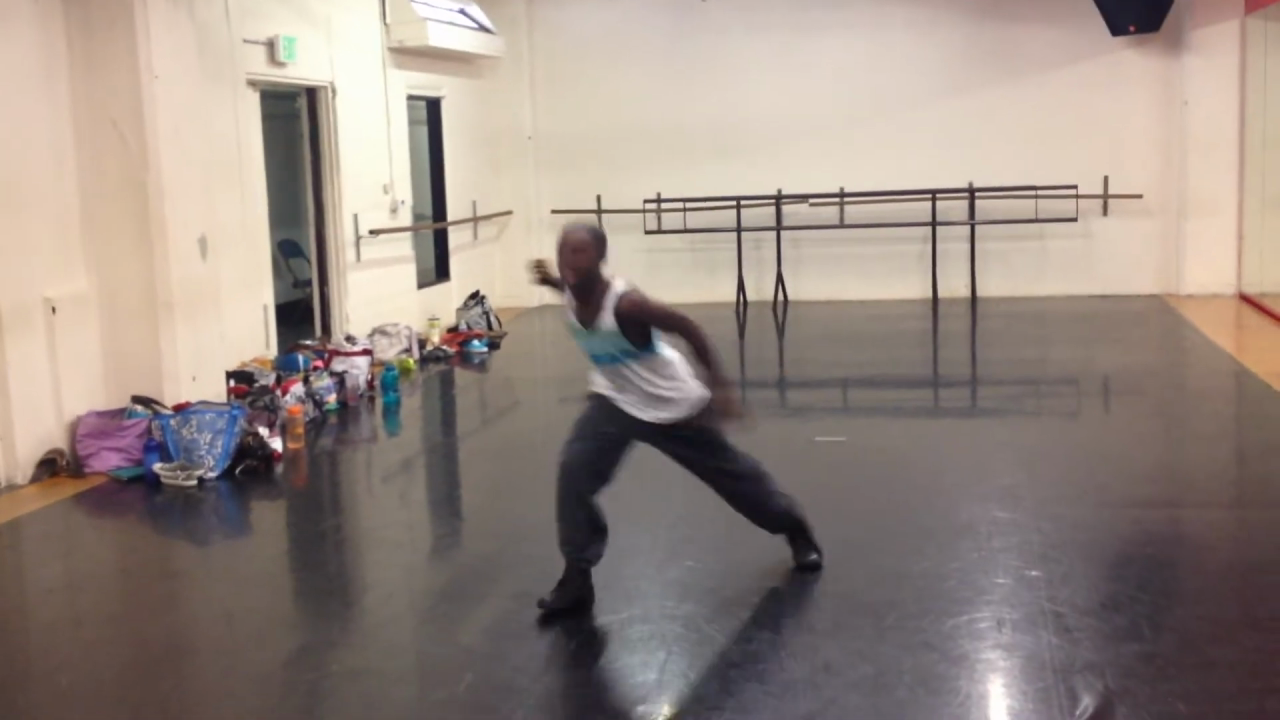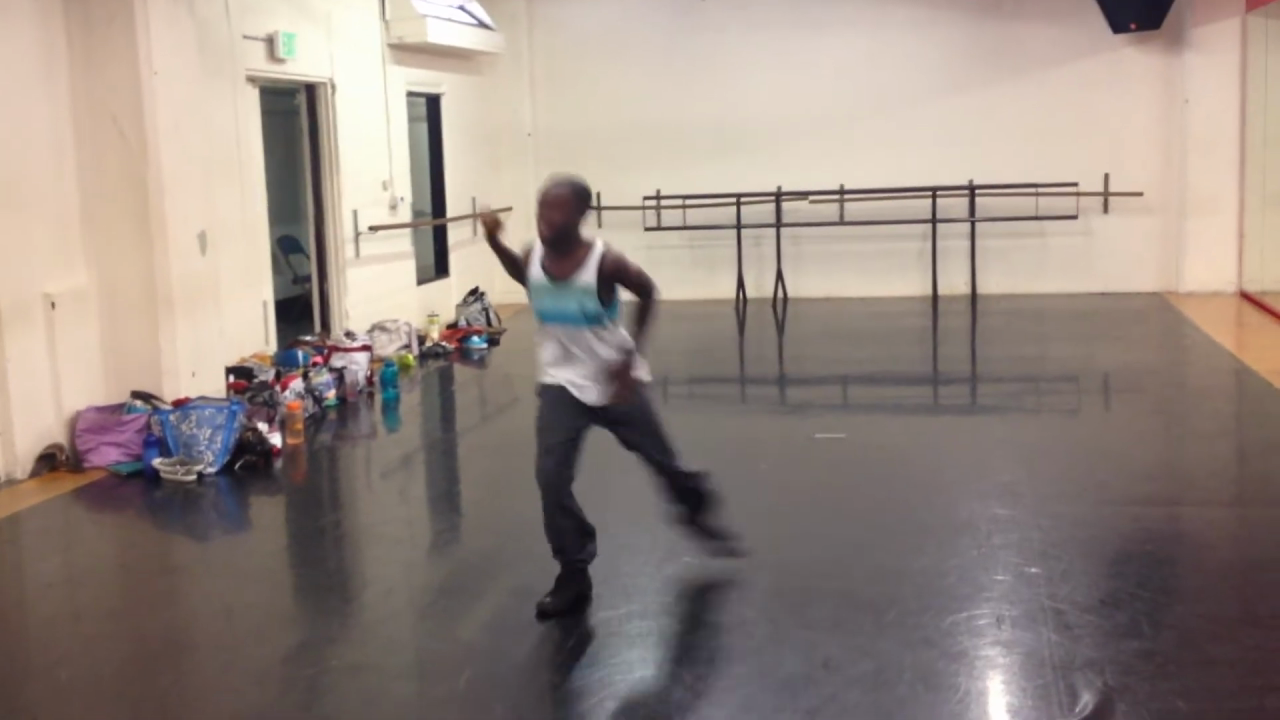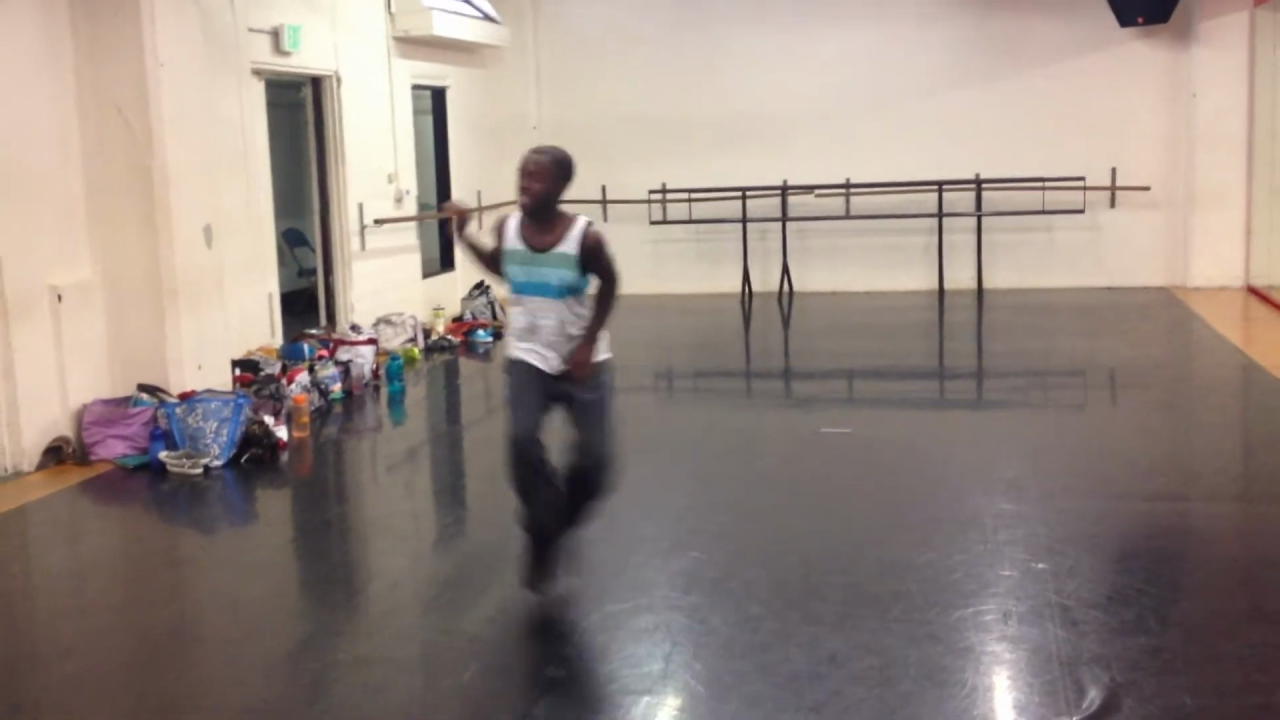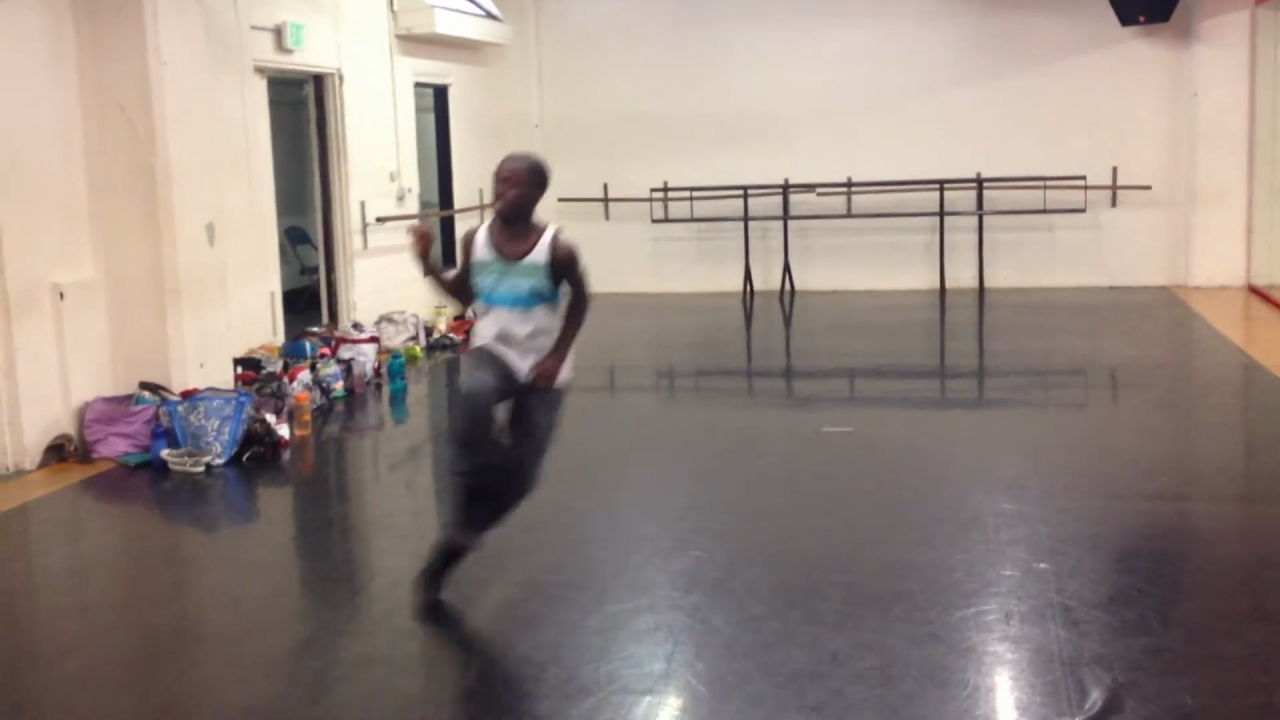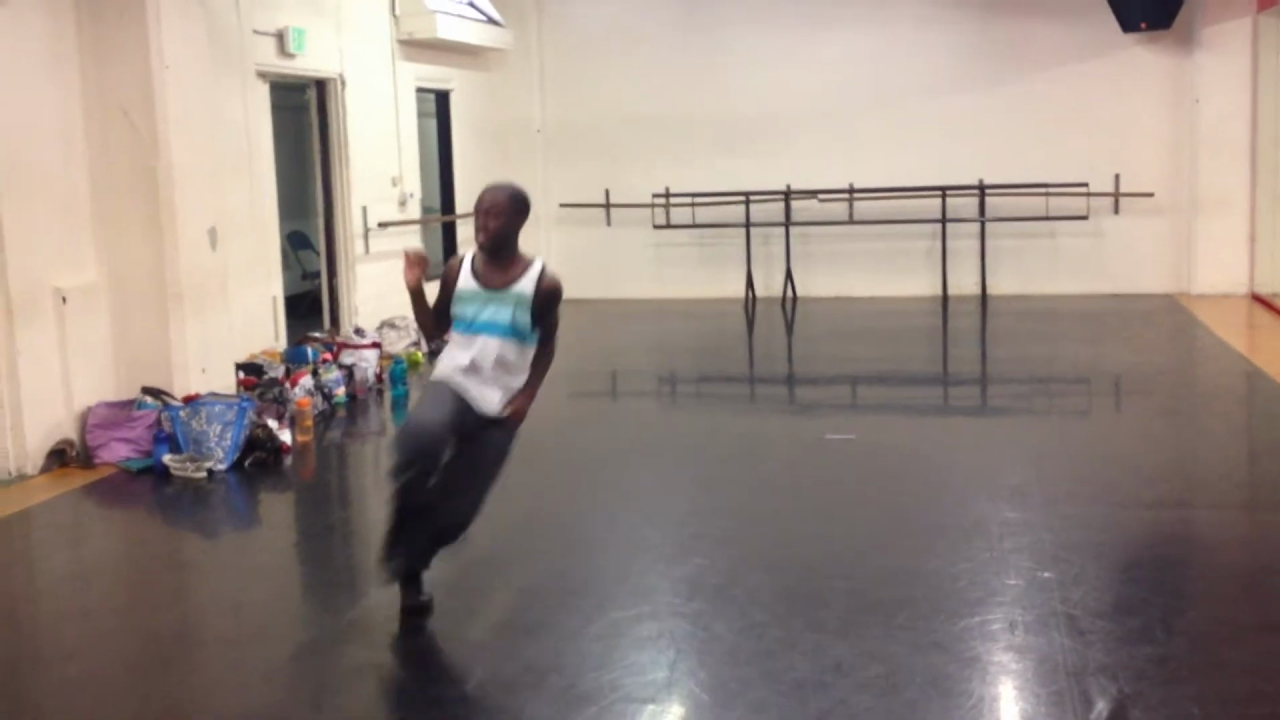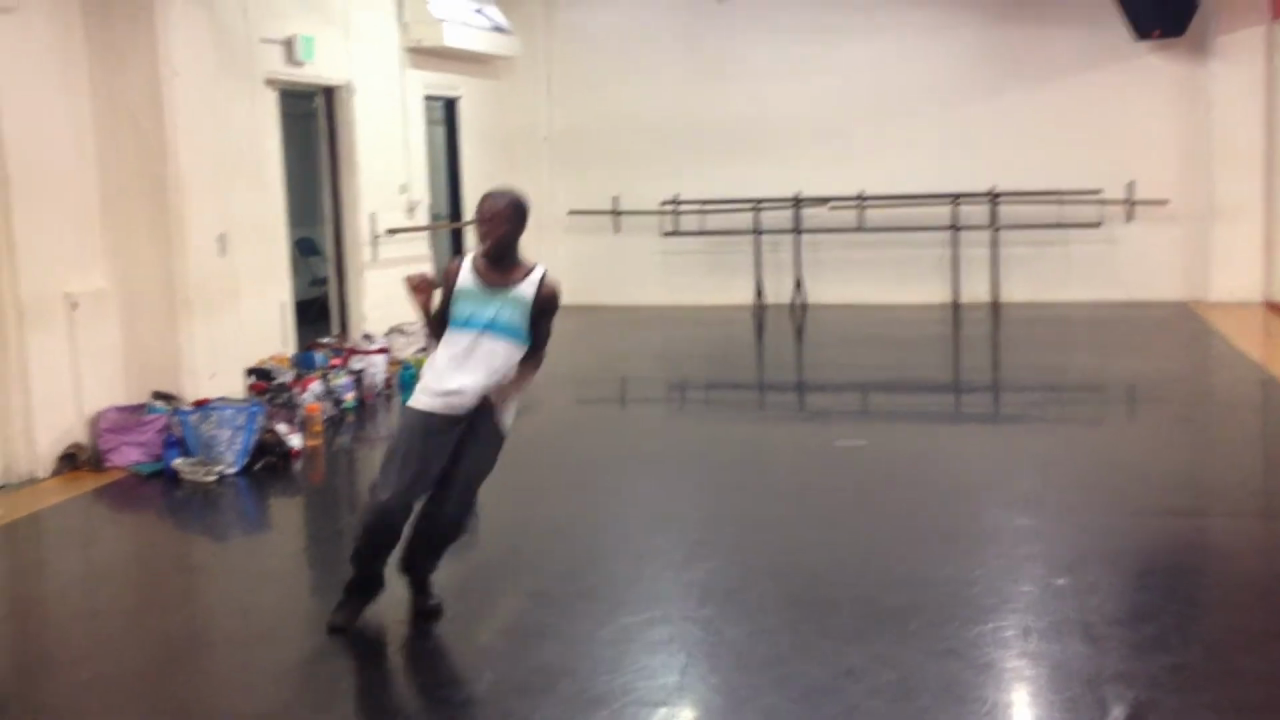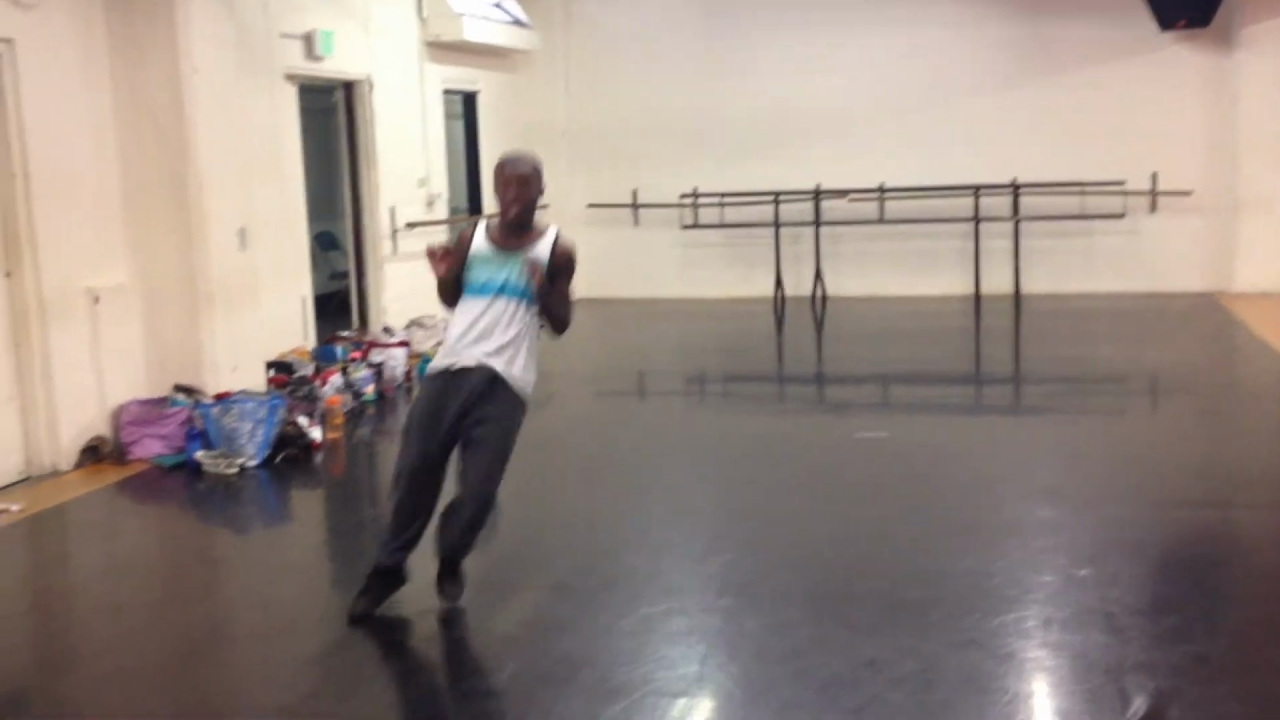
dt=0.1s
person 1, frame 1
left shoulder: (627, 302)
right shoulder: (579, 297)
left elbow: (692, 331)
left wrist: (721, 389)
right wrist: (551, 279)
left hip: (672, 403)
right hip: (614, 400)
left knee: (731, 472)
right knee: (573, 475)
left ankle: (796, 532)
right ankle: (576, 580)
person 1, frame 2
left shoulder: (605, 261)
right shoulder: (532, 256)
left elbow: (647, 293)
left wrist: (629, 363)
right wrist: (495, 242)
left hip: (615, 379)
right hip: (561, 383)
left knee: (663, 462)
right knee: (552, 476)
left ankle: (699, 512)
right ankle: (573, 575)
person 1, frame 3
left shoulder: (586, 238)
right shoulder: (507, 227)
left elbow: (609, 286)
left wrist: (589, 341)
right wrist: (465, 237)
left hip: (581, 360)
right hip: (527, 356)
left knee: (595, 457)
right knee: (522, 442)
left ankle: (560, 525)
right ankle: (543, 537)
person 1, frame 4
left shoulder: (557, 249)
right shoulder: (474, 240)
left elbow: (580, 298)
right elbow: (463, 292)
left wrist: (558, 355)
right wrist: (428, 265)
left hip: (541, 369)
right hip: (491, 355)
left knee: (520, 472)
right knee: (472, 401)
left ankle: (455, 543)
right ankle: (462, 520)
person 1, frame 5
left shoulder: (543, 283)
right shoulder: (458, 269)
left elbow: (546, 347)
right elbow: (434, 334)
left wrist: (527, 395)
right wrist: (415, 291)
left hip: (501, 409)
right hip: (452, 385)
left knee: (458, 506)
right knee: (420, 436)
left ankle: (413, 574)
right ankle: (403, 542)
person 1, frame 6
left shoulder: (542, 289)
right shoulder: (458, 272)
left elbow: (537, 349)
left wrist: (517, 381)
right wrist: (426, 304)
left hip: (486, 417)
right hip: (434, 403)
left knee: (449, 515)
right knee: (388, 503)
left ankle: (418, 578)
right ankle: (362, 584)
person 1, frame 7
left shoulder: (556, 251)
right shoulder: (473, 237)
left elbow: (560, 323)
left wrist: (544, 292)
right wrist: (443, 274)
left hip: (503, 381)
right hip: (451, 370)
left knee: (477, 489)
right knee: (415, 470)
left ankle: (449, 564)
right ankle: (387, 570)
